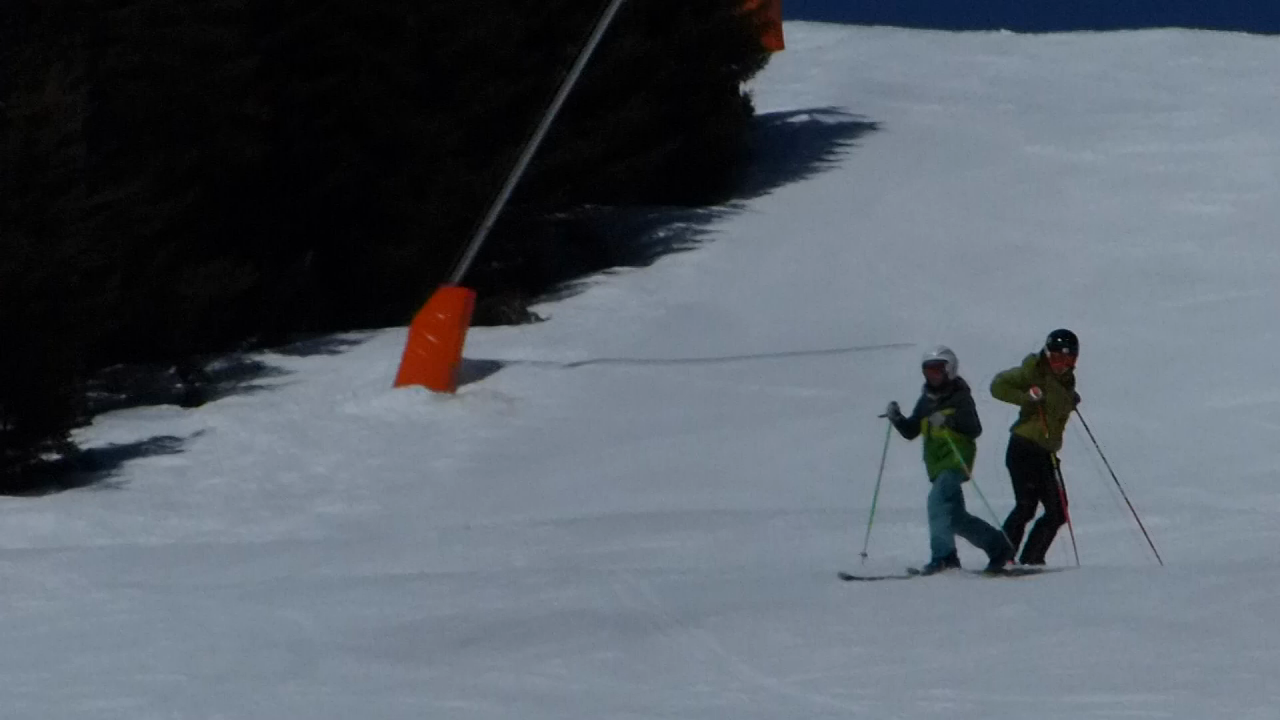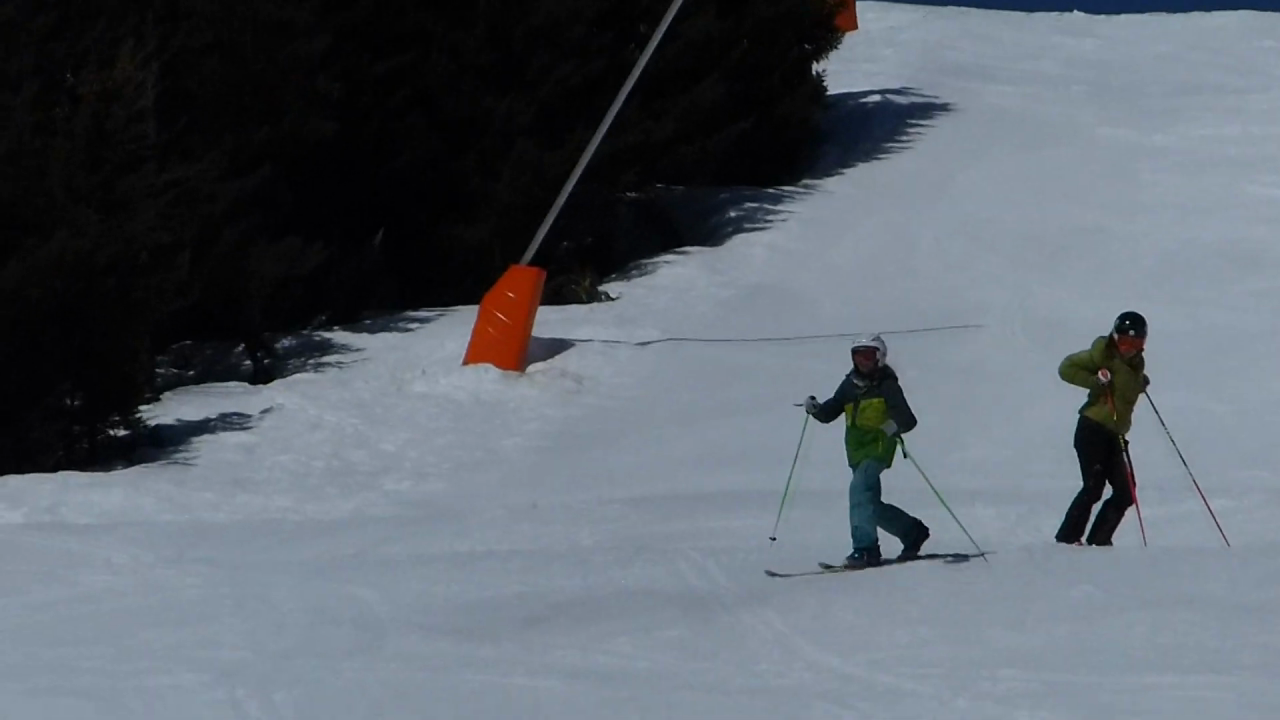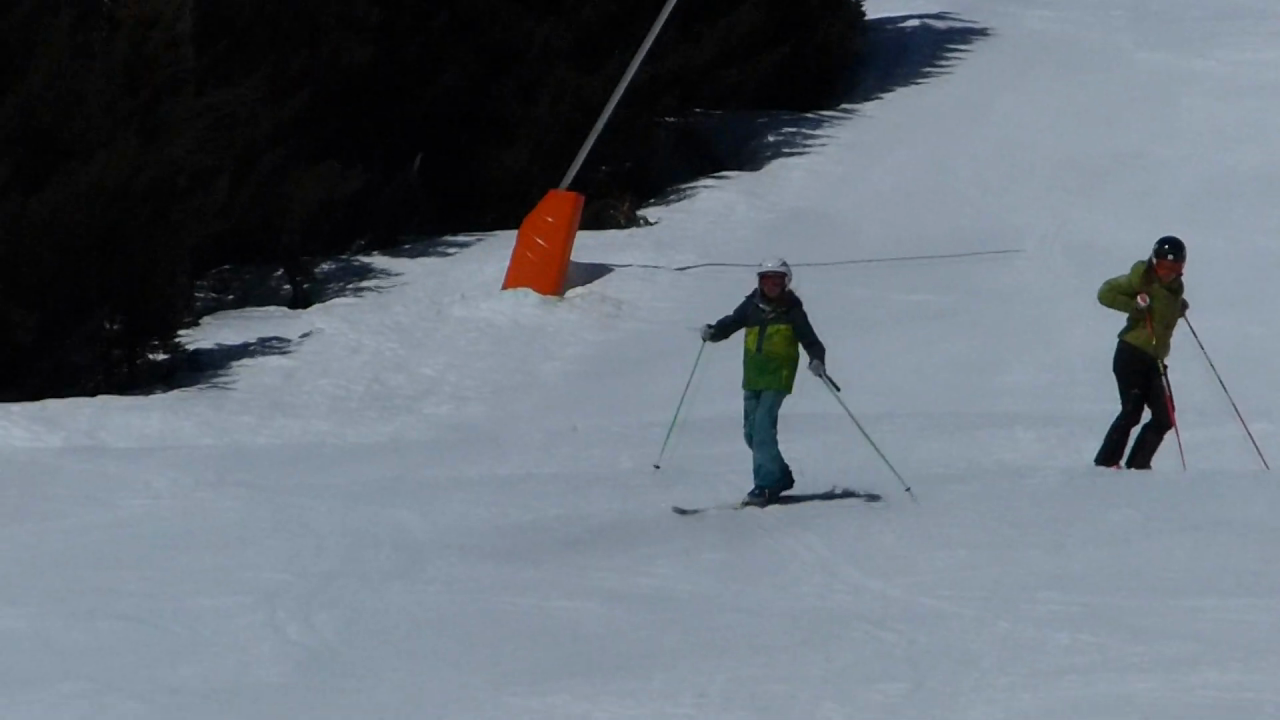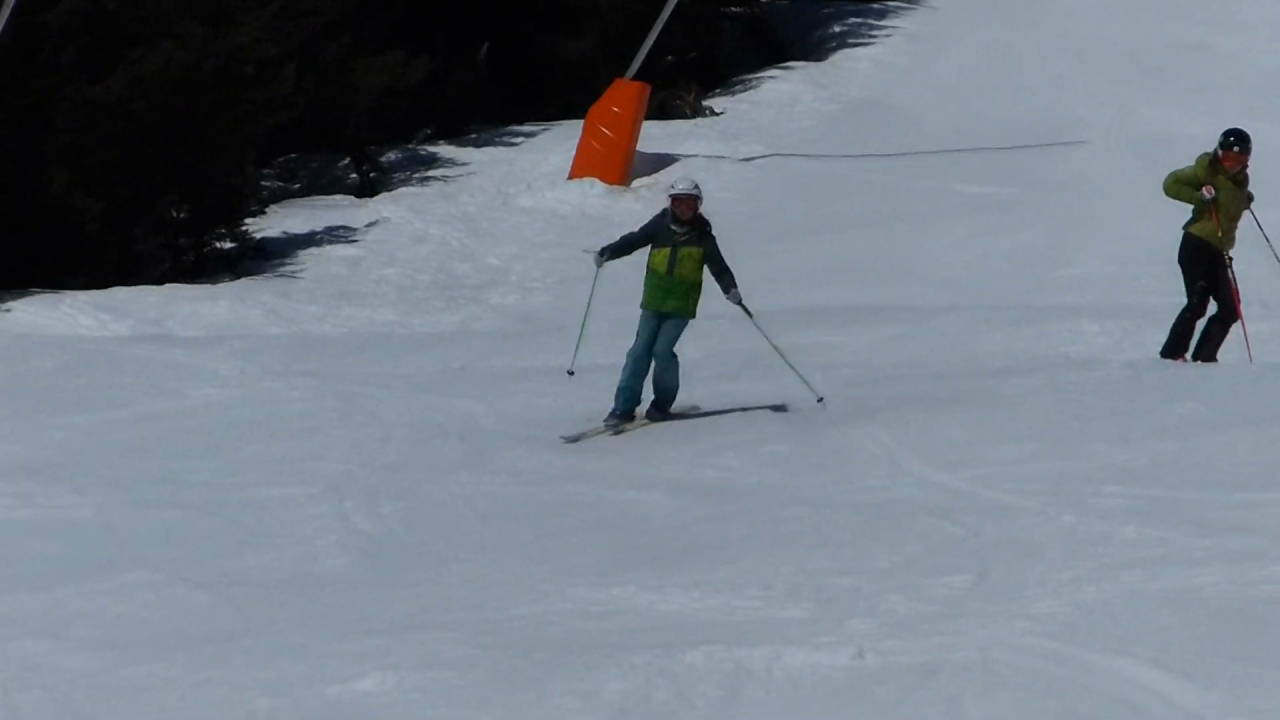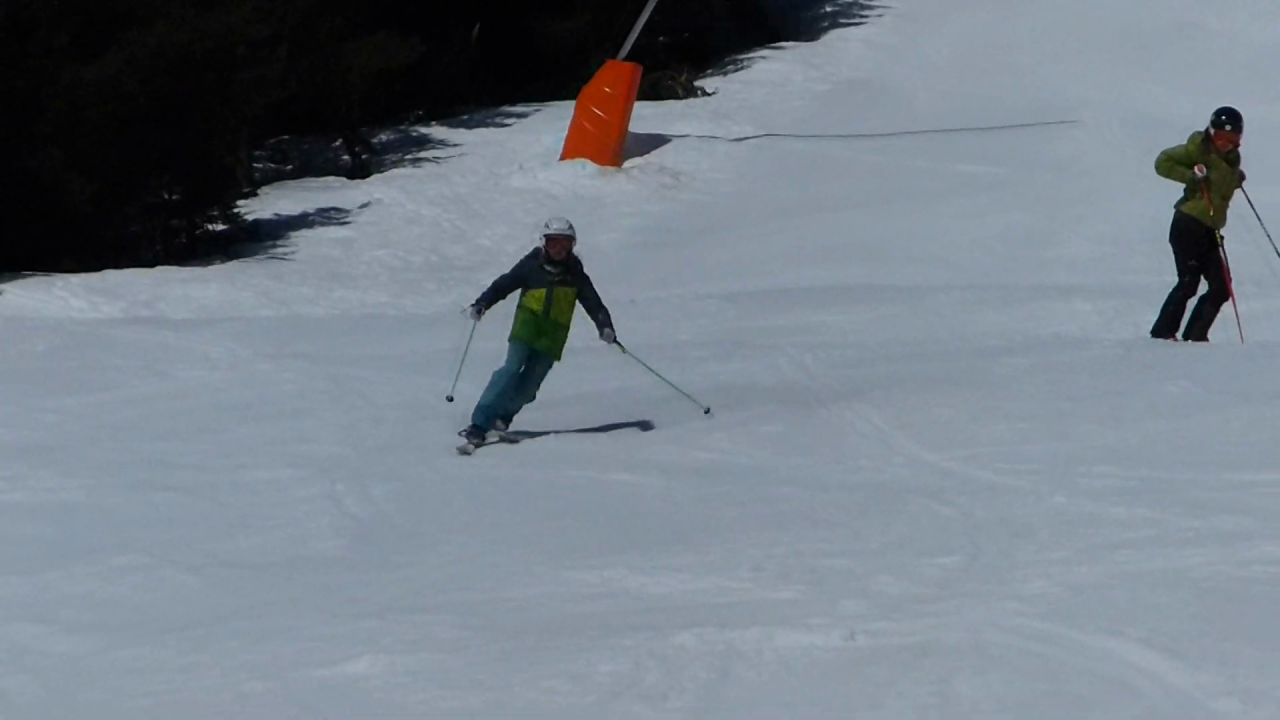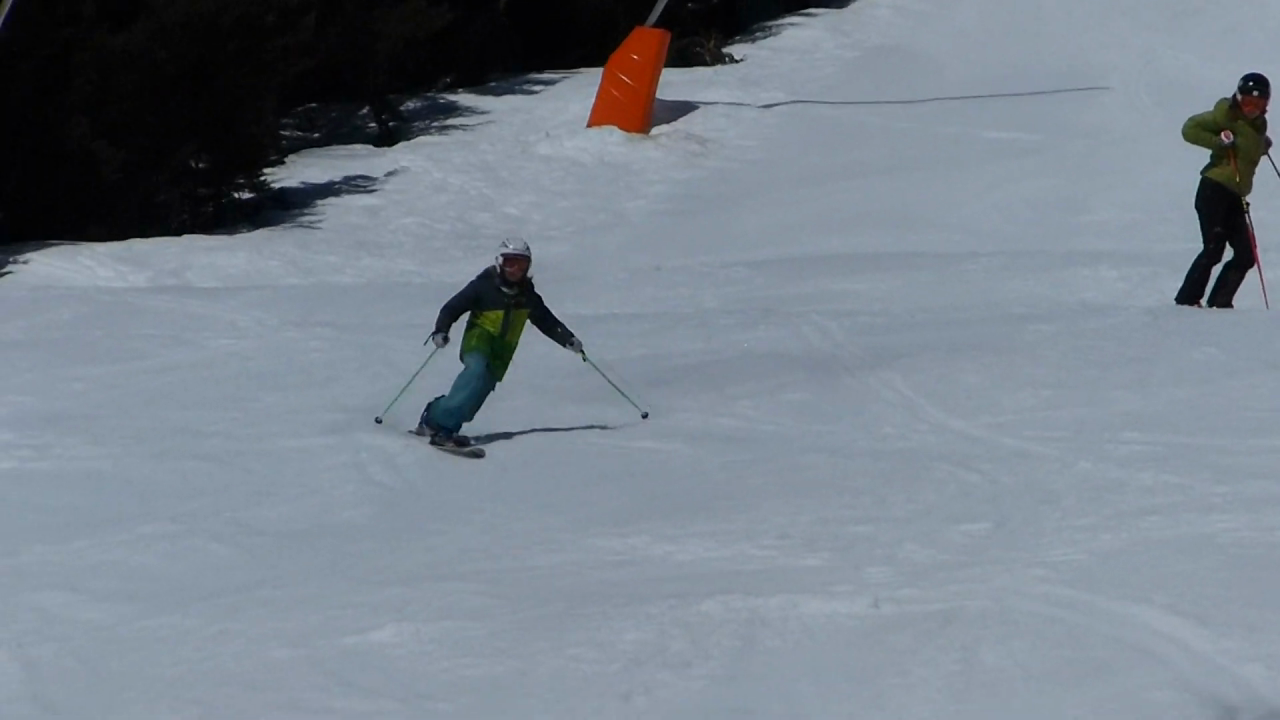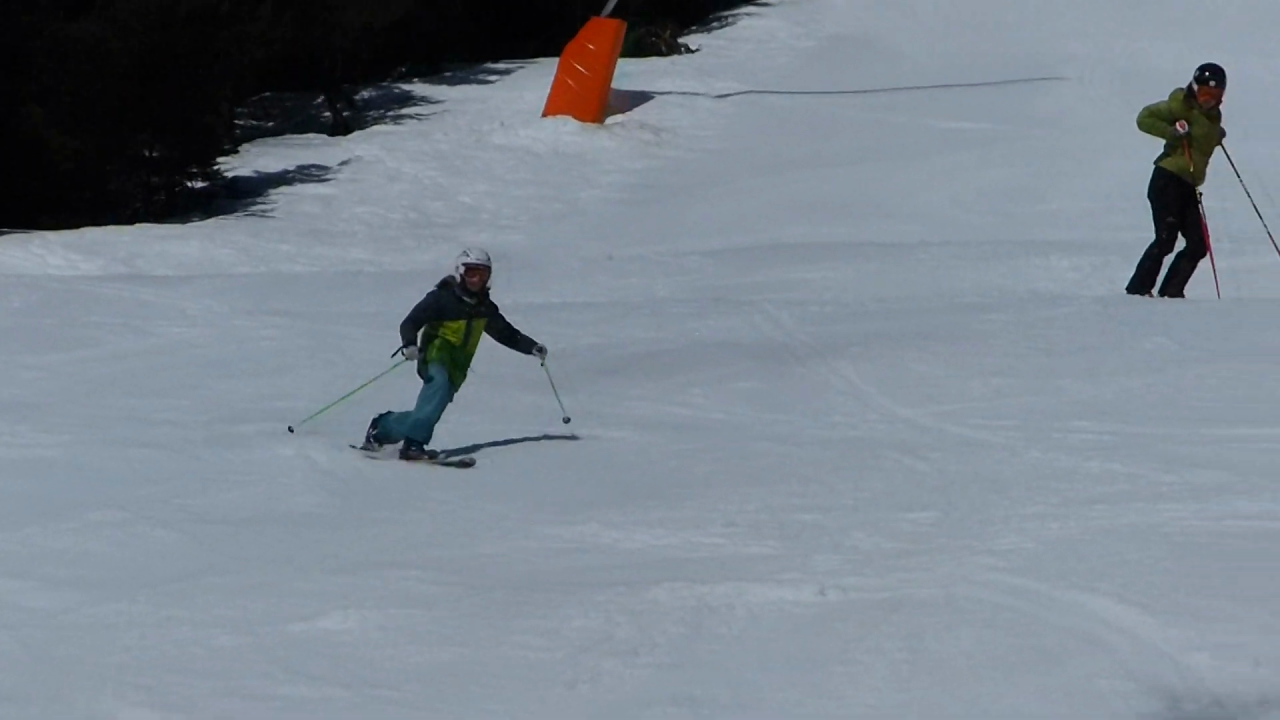
dt=0.3s
person 1, frame 1
left shoulder: (1066, 381)
right shoulder: (1034, 372)
right elbow: (998, 385)
left wrist: (1072, 400)
right wrist: (1027, 397)
left hip: (1045, 453)
right hip: (1024, 447)
left knee: (1057, 512)
right knee: (1026, 506)
left ankle: (1032, 559)
person 1, frame 2
left shoulder: (1135, 363)
right shoulder: (1103, 354)
right elbow: (1067, 368)
left wrist: (1140, 383)
right wrist: (1096, 380)
left hip: (1114, 435)
right hip: (1093, 429)
left knee: (1125, 494)
right knee: (1094, 488)
left ankle: (1098, 540)
right ankle: (1067, 538)
person 1, frame 3
left shoulder: (1175, 288)
right shoulder: (1142, 279)
right elbow: (1106, 293)
left wrist: (1180, 307)
right wrist: (1135, 305)
left hip: (1153, 360)
right hip: (1132, 354)
left knee: (1164, 418)
right knee: (1132, 412)
left ankle: (1137, 464)
right ankle: (1106, 462)
person 1, frame 4
left shoulder: (1240, 180)
right shoulder: (1207, 171)
right elbow: (1171, 184)
left wrist: (1245, 200)
right wrist: (1200, 197)
left hip: (1218, 251)
right hip: (1196, 245)
left knee: (1229, 310)
right knee: (1197, 304)
left ankle: (1203, 357)
right ankle: (1171, 354)
person 1, frame 5
left shoulder: (1232, 159)
right shoulder: (1200, 149)
right elbow: (1163, 162)
left wrist: (1237, 179)
right wrist: (1192, 175)
left hip: (1209, 230)
right hip: (1188, 224)
left knee: (1220, 289)
right knee: (1188, 283)
left ankle: (1194, 336)
right ankle: (1161, 334)
person 1, frame 6
left shoulder: (1258, 125)
right shoulder: (1227, 115)
right elbow: (1190, 129)
left wrist: (1263, 146)
right wrist: (1219, 142)
left hip: (1235, 197)
right hip: (1214, 190)
left knee: (1245, 256)
right knee: (1214, 250)
left ankle: (1219, 303)
right ankle: (1187, 301)
person 1, frame 7
left shoulder: (1213, 115)
right shoulder: (1182, 105)
right elbow: (1144, 118)
left wrist: (1217, 136)
right wrist: (1174, 132)
left hip: (1188, 186)
right hip: (1168, 180)
left knee: (1198, 245)
right knee: (1166, 240)
left ankle: (1170, 293)
right ankle: (1137, 290)
person 2, frame 1
left shoulder: (960, 396)
right shoulder: (926, 399)
left elbow: (974, 428)
right elbow: (911, 431)
left wrist: (947, 421)
right wrist: (896, 417)
left hip: (956, 460)
right hip: (935, 464)
left knee: (936, 500)
right knee: (956, 518)
left ankle: (943, 556)
right ankle: (997, 546)
person 2, frame 2
left shoulder: (888, 386)
right shoulder: (849, 384)
left elbow: (908, 418)
right elbow: (829, 413)
left wrist: (897, 425)
right wrist: (814, 408)
left hip: (878, 448)
right hip: (857, 451)
left knee: (859, 490)
right knee: (871, 505)
left ankle: (866, 548)
right ankle: (914, 531)
person 2, frame 3
left shoulder: (793, 312)
right shoulder: (751, 306)
left elbow: (812, 343)
right elbow: (728, 324)
left wrist: (817, 361)
right wrist: (710, 331)
left hip: (778, 378)
right hip: (753, 378)
left knee: (762, 426)
right knee: (752, 431)
left ankle: (767, 485)
right ankle: (778, 476)
person 2, frame 4
left shoulder: (703, 236)
right shoulder: (659, 225)
left elbow: (719, 267)
right elbow: (632, 241)
left wrist: (731, 288)
right wrist: (606, 253)
left hip: (682, 302)
right hip: (655, 299)
left knee: (663, 350)
right knee: (641, 349)
left ankle: (663, 399)
right ankle: (624, 407)
person 2, frame 5
left shoulder: (575, 276)
right shoulder: (530, 266)
left elbow: (593, 304)
right elbow: (502, 285)
left wrist: (605, 327)
right wrist: (481, 304)
left hip: (551, 340)
right hip: (524, 331)
left knee: (523, 393)
right knee: (511, 369)
left ankle: (501, 416)
right ankle: (479, 424)
person 2, frame 6
left shoulder: (528, 297)
right shoulder: (484, 285)
left elbow: (548, 323)
right elbow: (453, 307)
left wrist: (568, 339)
right wrist: (441, 330)
left hip: (500, 356)
right hip: (478, 342)
left knee: (465, 408)
right knee: (476, 372)
left ankle: (437, 411)
right ankle: (443, 426)
person 2, frame 7
left shoulder: (485, 307)
right shoulder: (441, 297)
left elbow: (506, 333)
right elbow: (409, 323)
left wrist: (531, 346)
right wrist: (409, 344)
left hip: (457, 365)
right hip: (434, 354)
left knee: (425, 416)
right knee: (439, 385)
left ankle: (382, 427)
right ankle: (413, 443)
